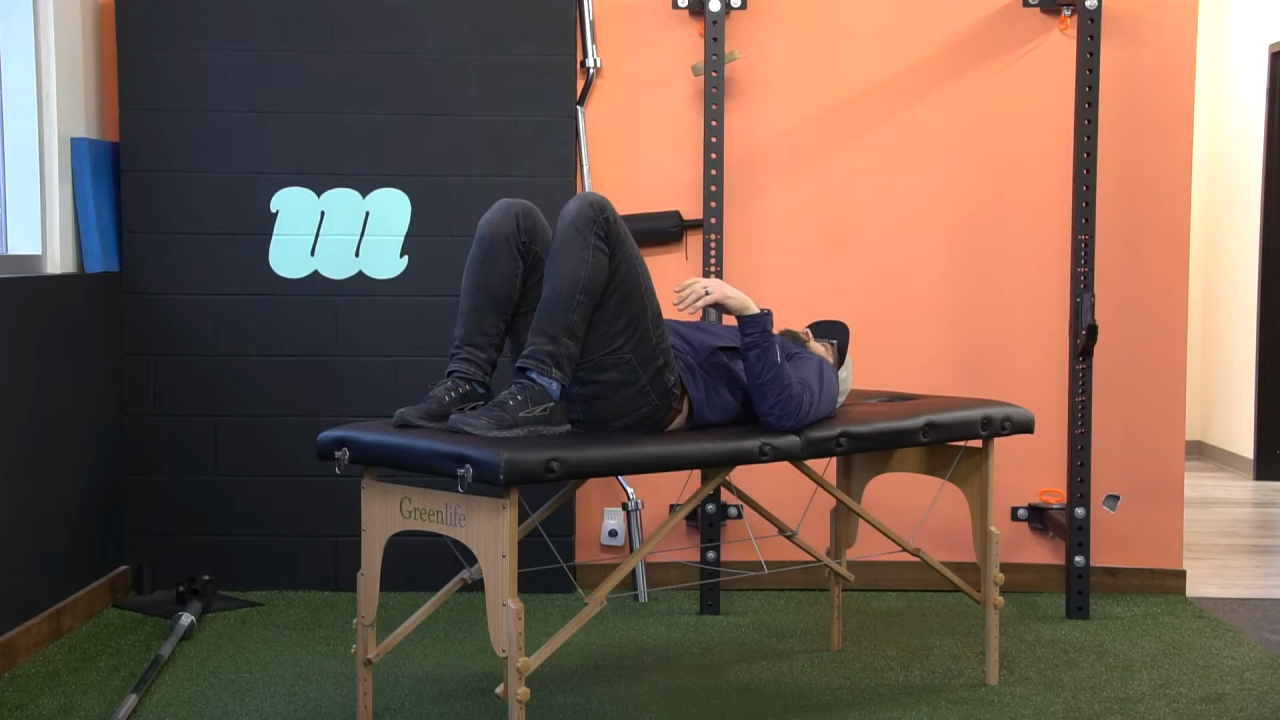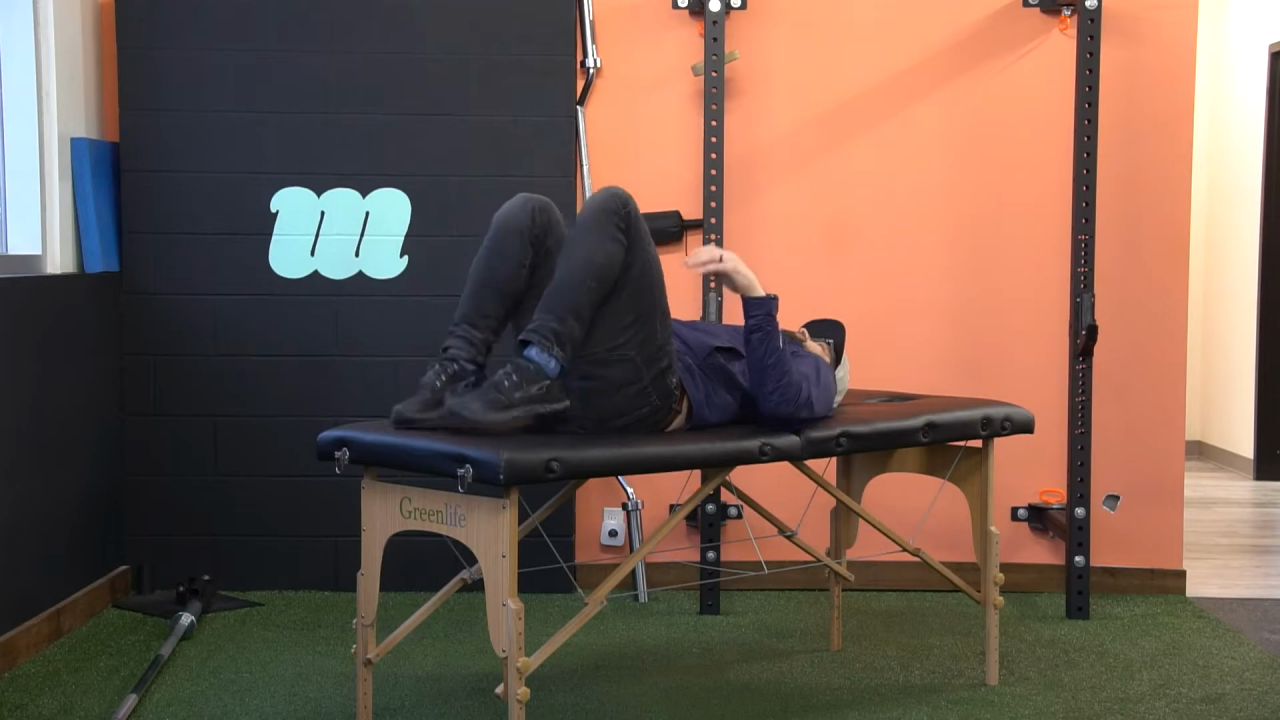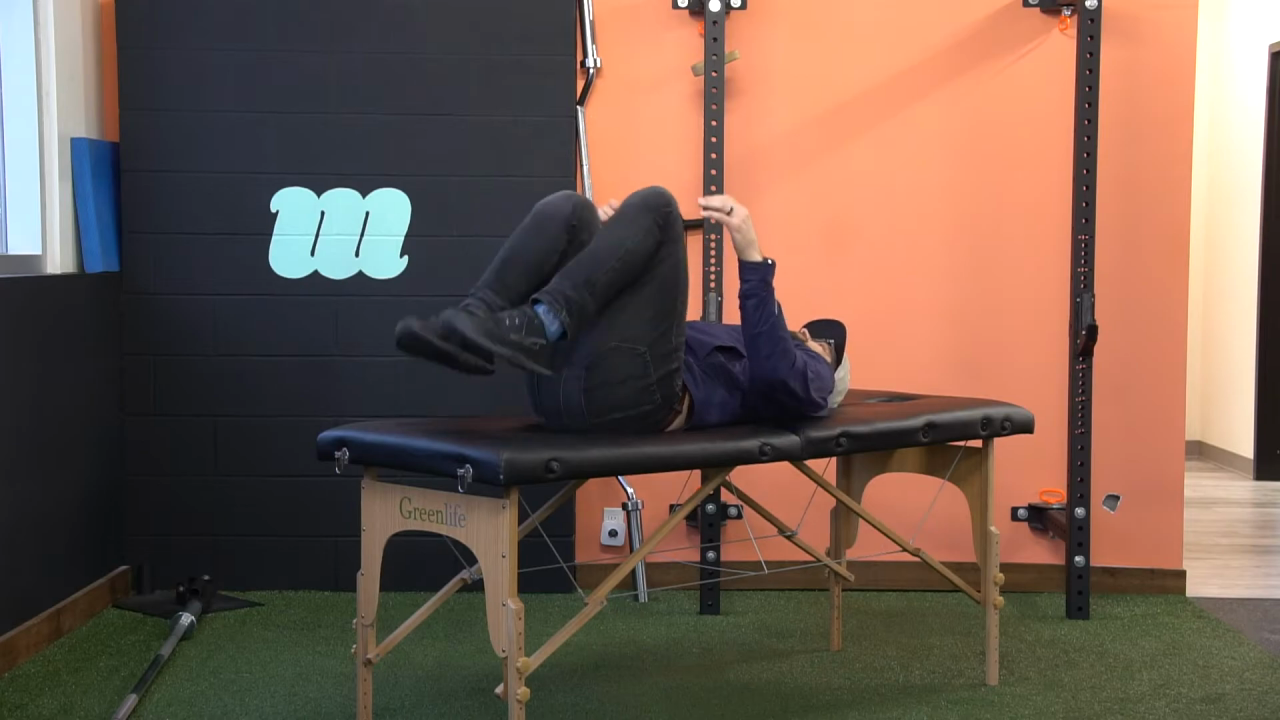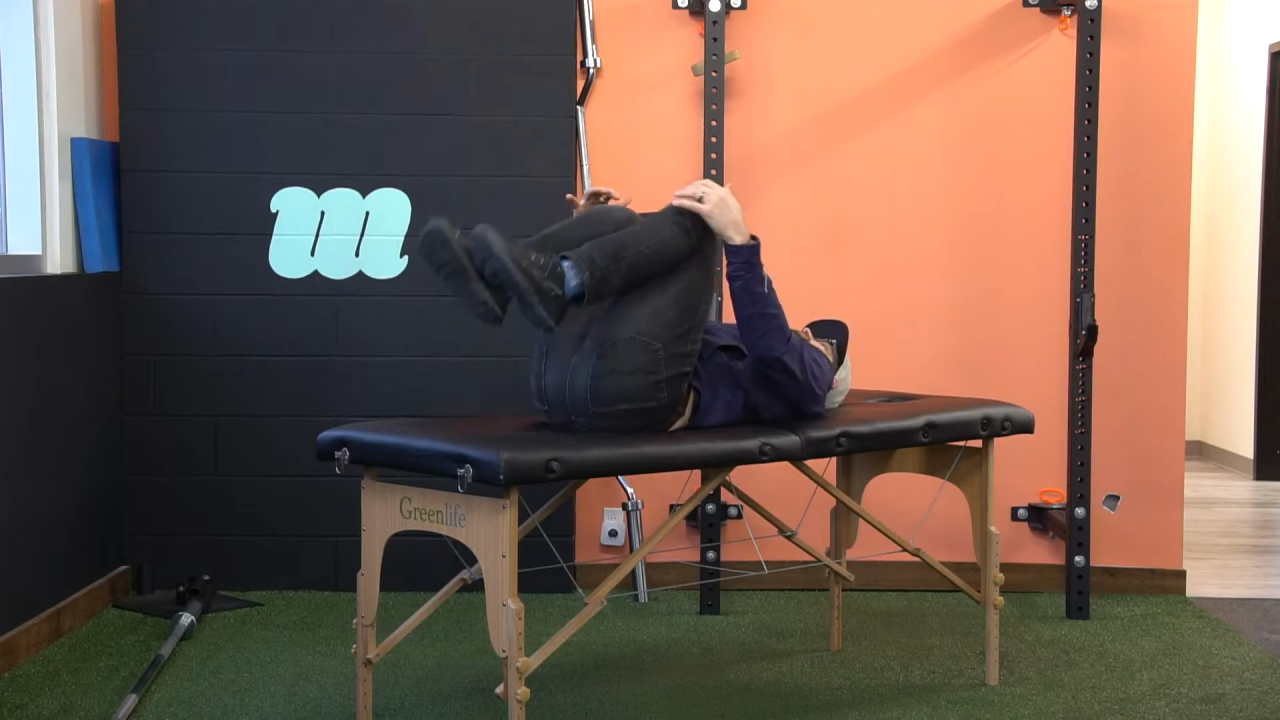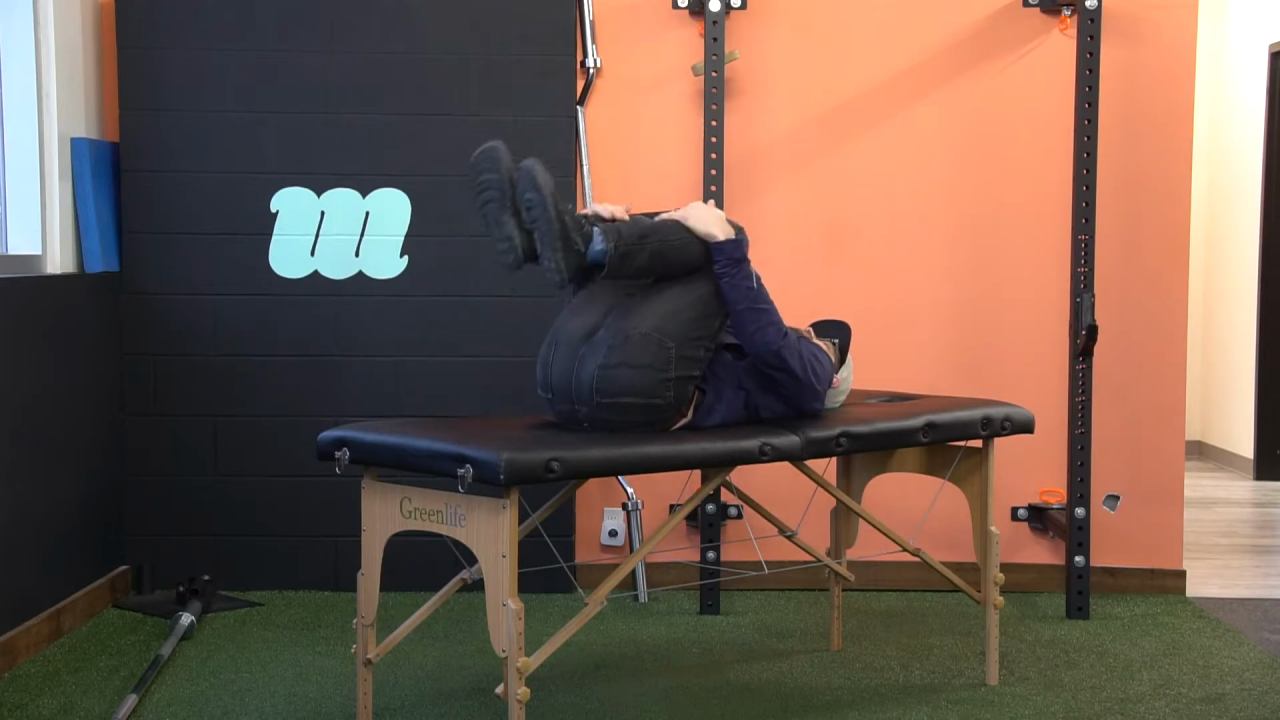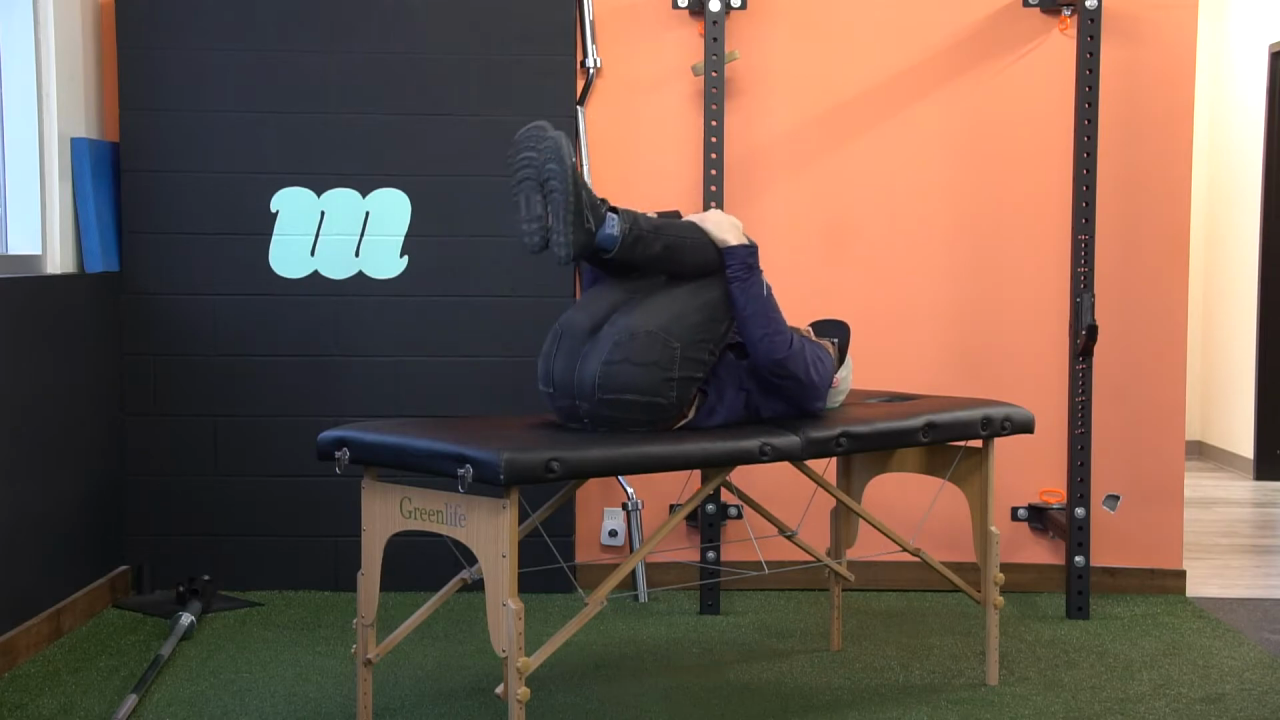
dt=0.2s
person 1, frame 1
left shoulder: (809, 371)
right shoulder: (728, 341)
left elbow: (781, 413)
left wrist: (749, 312)
left hip: (639, 395)
right hip: (576, 384)
left knee: (589, 212)
right knee: (512, 219)
left ankle: (537, 392)
right ankle: (465, 387)
person 1, frame 2
left shoulder: (810, 377)
right shoulder: (731, 343)
left elbow: (779, 402)
left wrist: (755, 295)
left hip: (634, 398)
right hip: (569, 385)
left knee: (610, 205)
right knee: (527, 214)
left ankle: (532, 376)
right ankle: (458, 373)
person 1, frame 3
left shoulder: (806, 382)
right shoulder: (728, 346)
left elbow: (775, 367)
left wrist: (753, 258)
right wrist: (598, 238)
left hip: (632, 395)
right hip: (565, 384)
left knee: (652, 203)
right knee: (567, 207)
left ankle: (534, 328)
right ankle: (466, 333)
person 1, frame 4
left shoulder: (806, 380)
right shoulder: (726, 346)
left elbow: (772, 344)
left wrist: (741, 239)
right wrist: (590, 223)
left hip: (633, 390)
right hip: (566, 380)
left knee: (692, 226)
left ankle: (551, 278)
right ankle: (495, 278)
person 1, frame 5
left shoulder: (807, 378)
right shoulder: (728, 344)
left elbow: (767, 339)
left wrist: (723, 240)
right wrist: (604, 233)
left hip: (636, 386)
left knee: (723, 248)
left ankle: (578, 240)
right ankle: (554, 238)
person 1, frame 6
left shoulder: (810, 373)
right shoulder: (732, 344)
left elbow: (773, 349)
left wrist: (738, 249)
left hip: (637, 386)
left knee: (730, 254)
left ankle: (593, 222)
right ankle: (579, 224)
